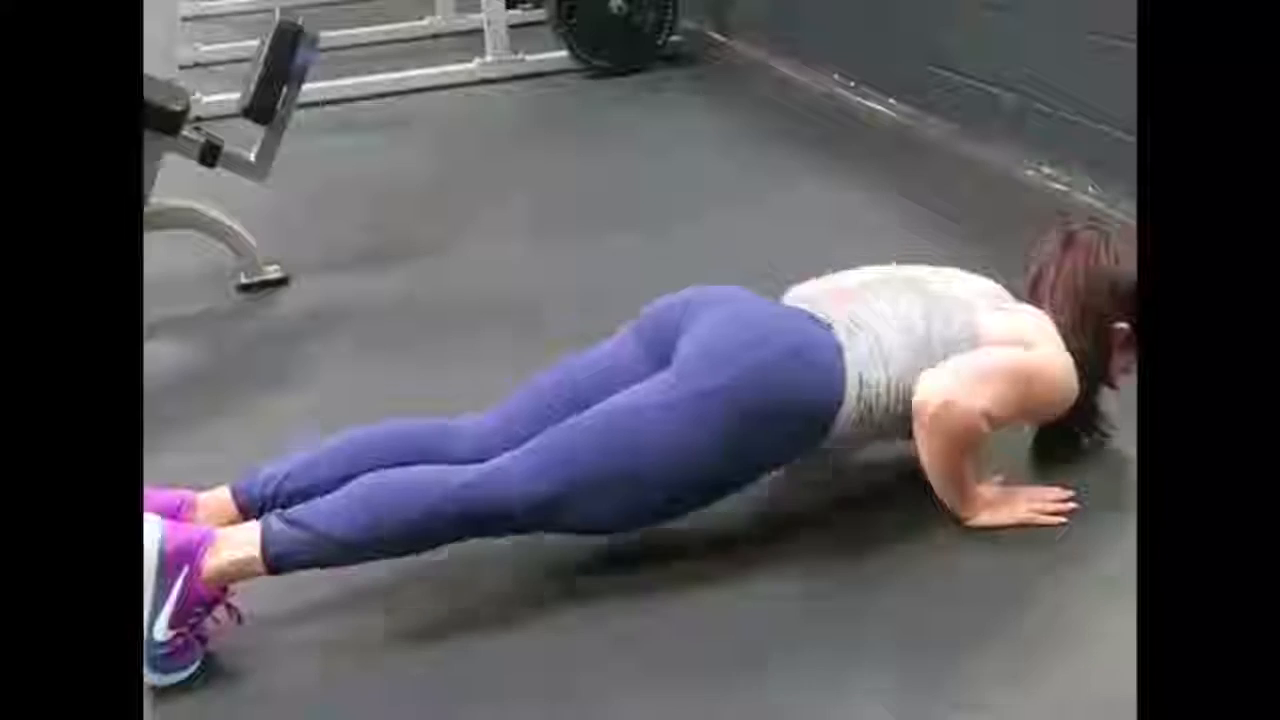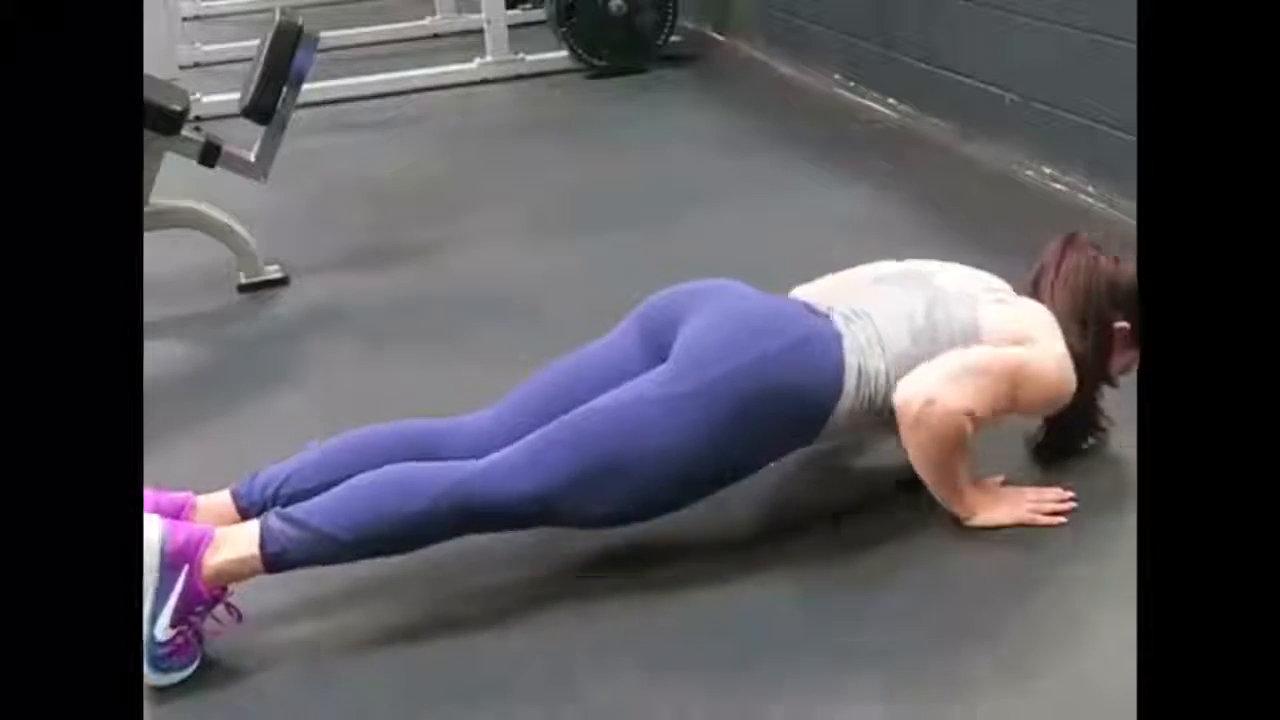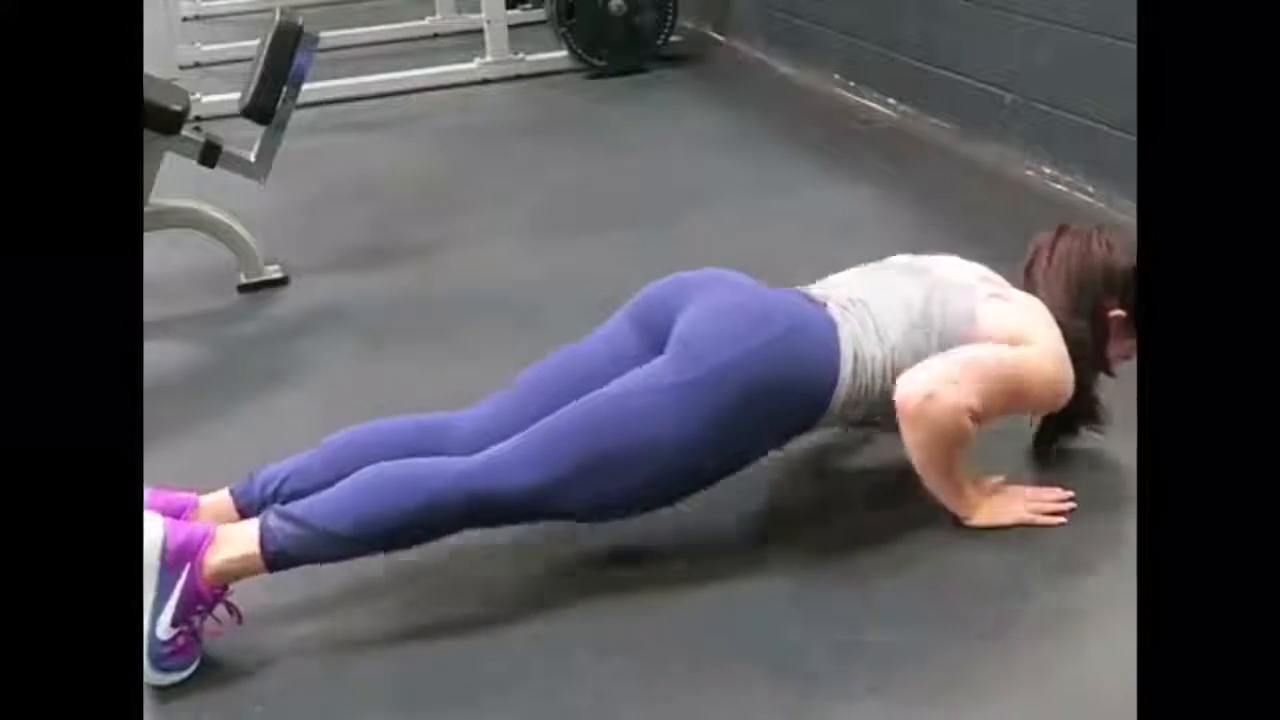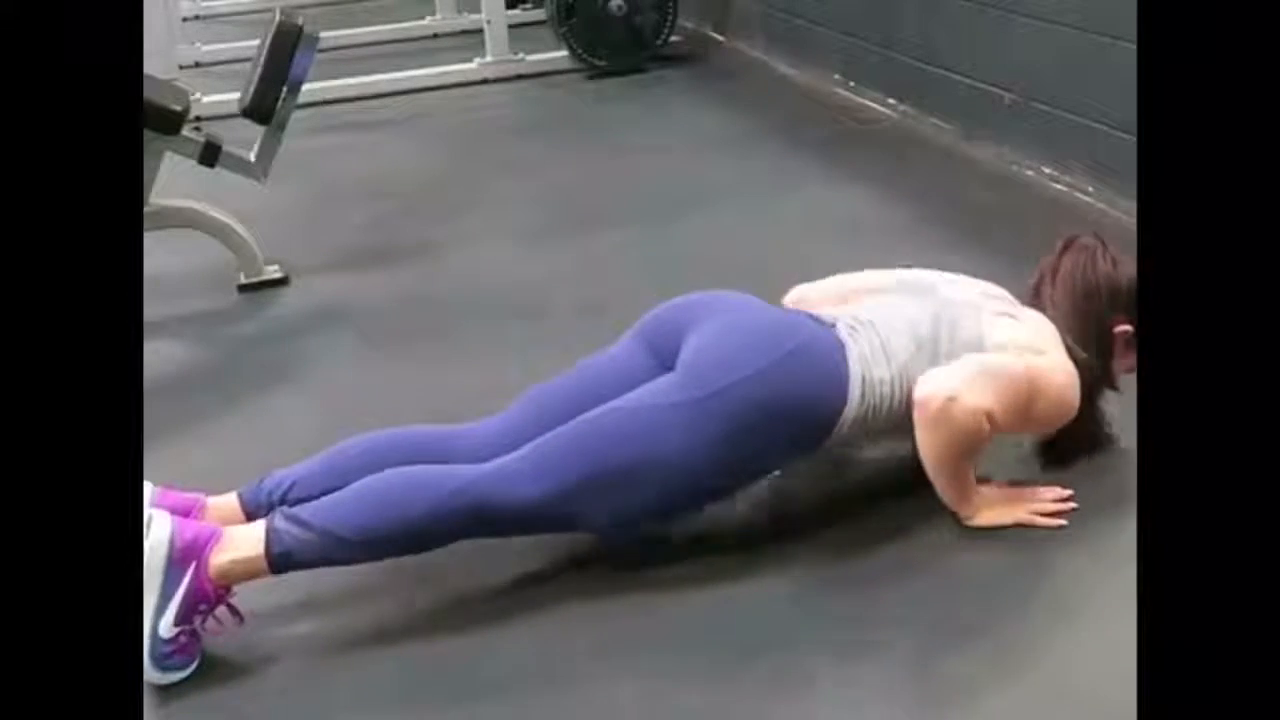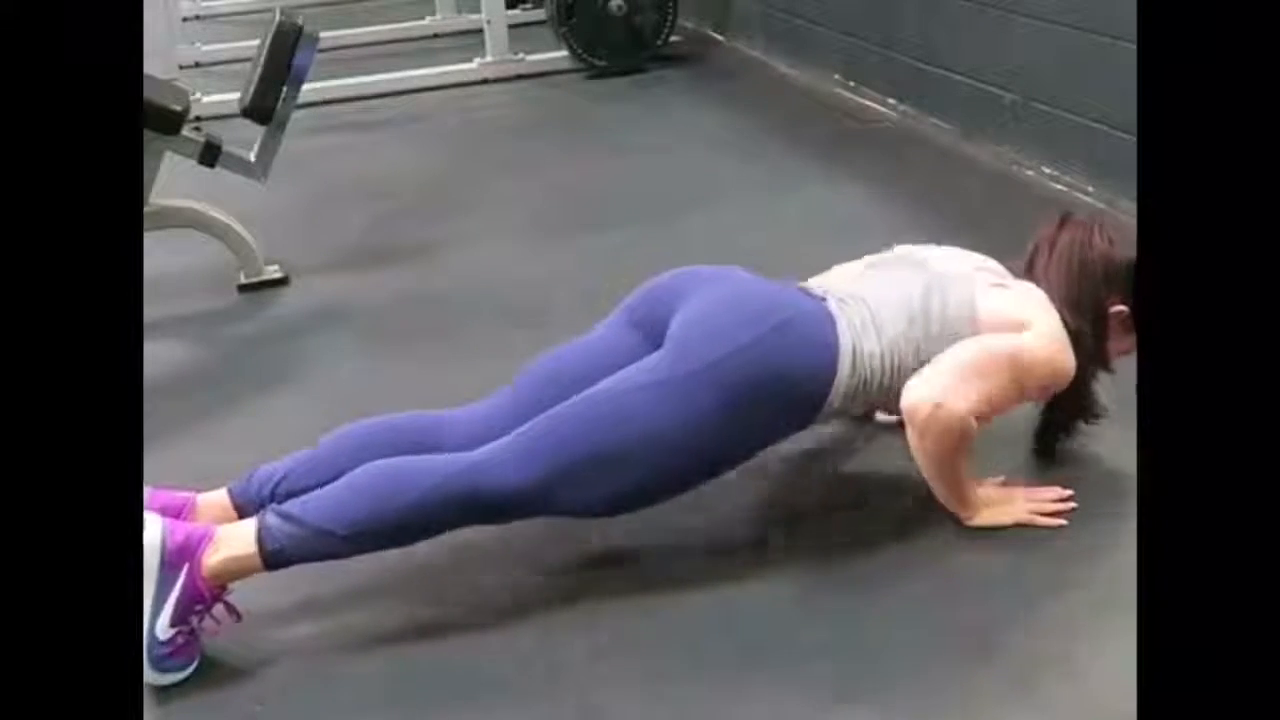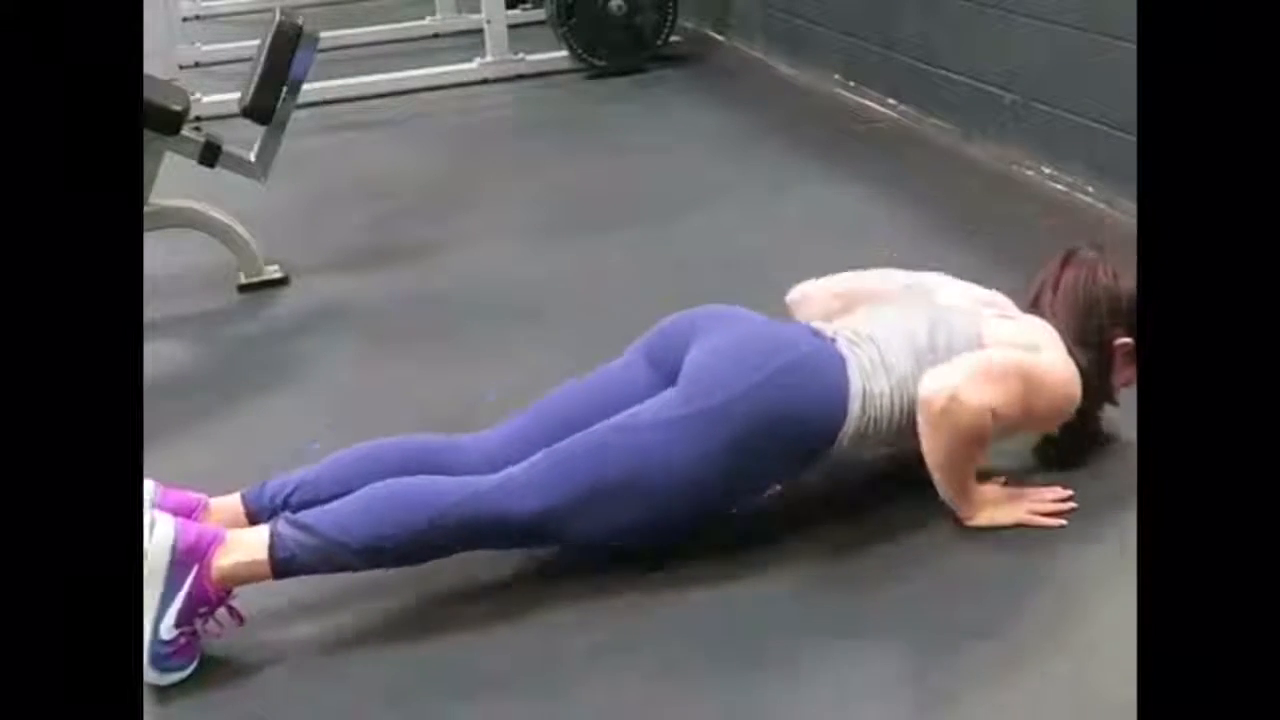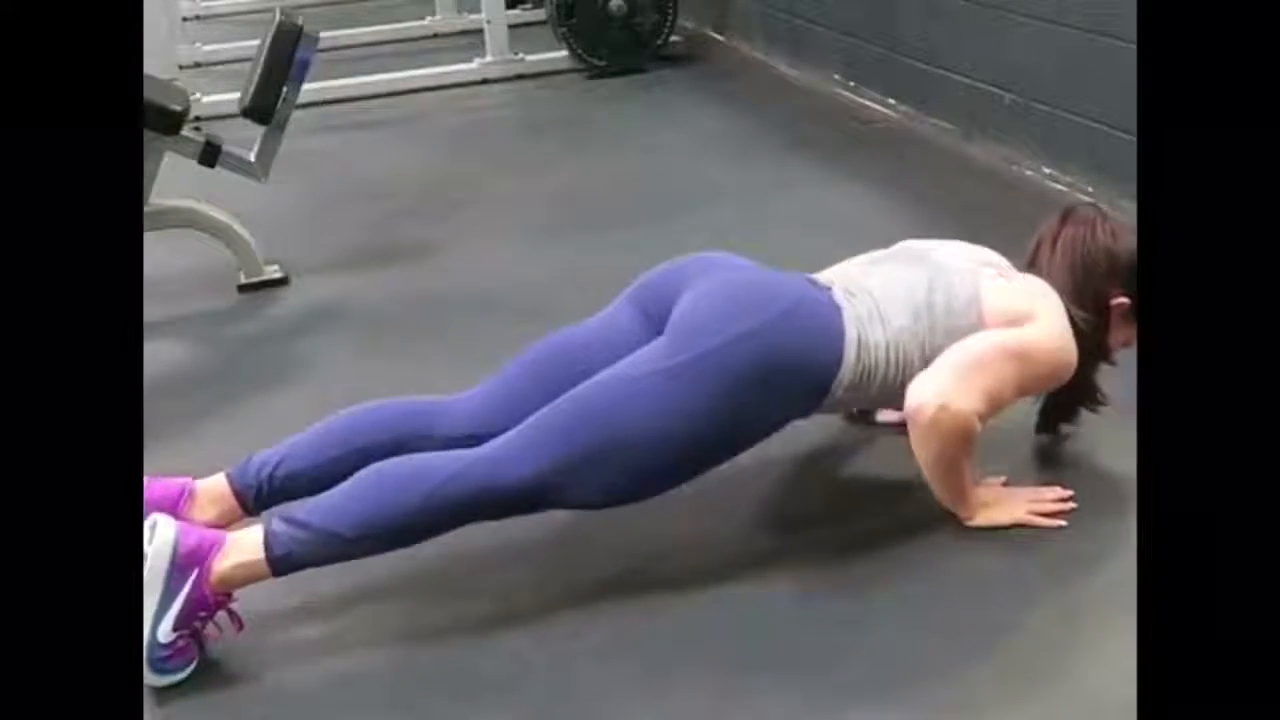
dt=0.7s
person 1, frame 1
left shoulder: (963, 284)
right shoulder: (1055, 365)
right elbow: (945, 403)
right wrist: (969, 503)
left hip: (712, 313)
right hip: (766, 384)
left knee: (469, 444)
right knee: (502, 494)
left ankle: (191, 511)
right ankle: (204, 559)
person 1, frame 2
left shoulder: (970, 282)
right shoulder: (1052, 362)
right elbow: (929, 404)
right wrist: (967, 503)
left hip: (712, 308)
right hip: (762, 375)
left knee: (467, 445)
right knee: (501, 489)
left ankle: (189, 509)
right ankle: (202, 557)
person 1, frame 3
left shoulder: (971, 277)
right shoulder: (1050, 362)
right elbow: (928, 401)
right wrist: (963, 501)
left hip: (706, 296)
right hip: (759, 367)
left knee: (466, 439)
right knee: (500, 484)
left ankle: (191, 510)
right ankle: (204, 557)
person 1, frame 4
left shoulder: (973, 292)
right shoulder: (1057, 373)
left elbow: (811, 294)
right elbow: (948, 402)
right wrist: (968, 502)
left hip: (716, 317)
right hip: (765, 387)
left knee: (474, 450)
right knee: (506, 494)
left ankle: (198, 510)
right ankle: (211, 558)
person 1, frame 5
left shoulder: (969, 268)
right shoulder: (1049, 344)
right elbow: (935, 406)
right wrist: (965, 501)
left hip: (707, 293)
right hip: (757, 364)
left knee: (466, 436)
right knee: (499, 479)
left ankle: (188, 509)
right ankle: (200, 556)
person 1, frame 6
left shoulder: (965, 293)
right shoulder: (1056, 371)
left elbow: (806, 295)
right elbow: (949, 404)
right wrist: (970, 503)
left hip: (718, 332)
right hip: (767, 401)
left knee: (478, 458)
right knee: (512, 504)
left ankle: (202, 510)
right ankle: (213, 562)
person 1, frame 7
left shoulder: (973, 259)
right shoulder: (1053, 336)
right elbow: (939, 404)
left wrist: (862, 379)
right wrist: (967, 502)
left hip: (709, 280)
right hip: (761, 352)
left knee: (465, 423)
right knee: (508, 473)
left ankle: (190, 500)
right ankle: (209, 560)
